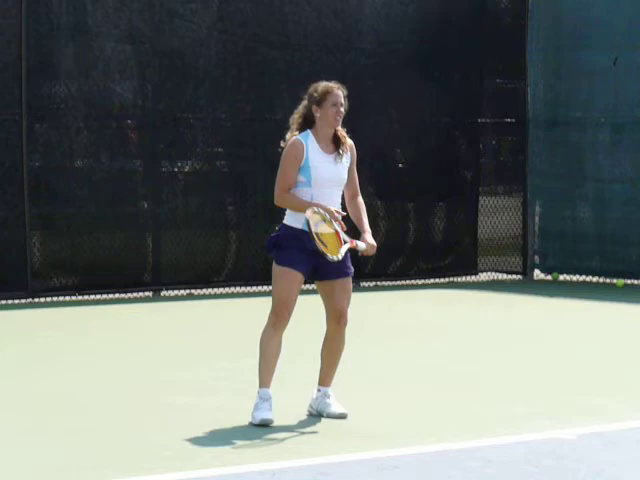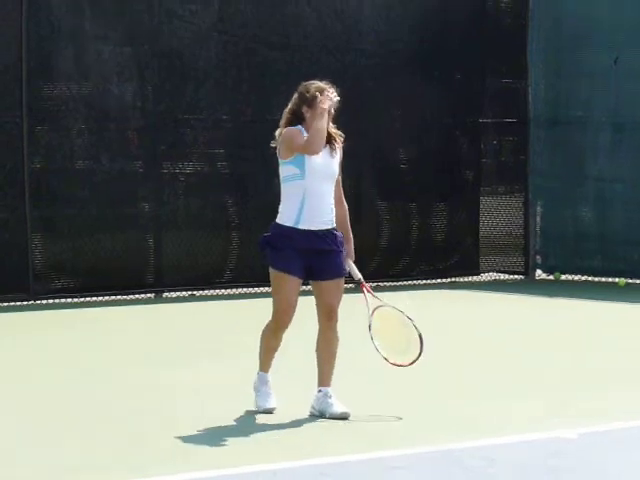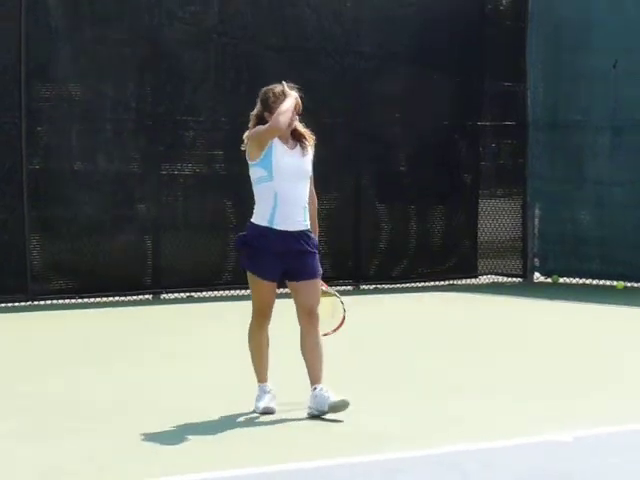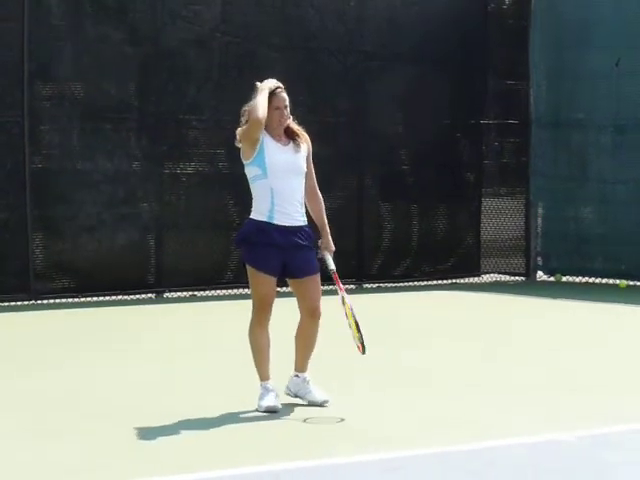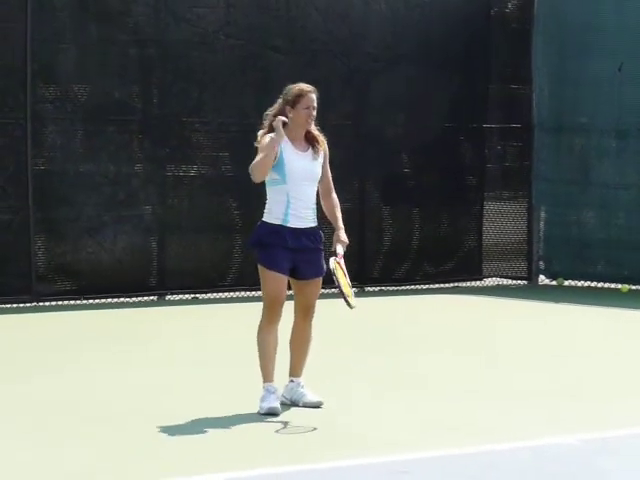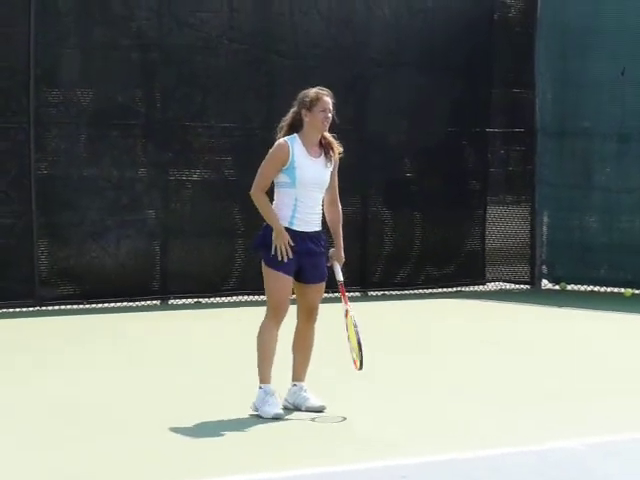
dt=0.4s
person 1, frame 1
left shoulder: (347, 148)
right shoulder: (297, 144)
left elbow: (354, 197)
right elbow: (281, 196)
left wrist: (365, 232)
right wrist: (317, 207)
right hip: (295, 240)
left knee: (339, 319)
right knee: (279, 316)
left ankle: (322, 395)
right ankle: (264, 397)
person 1, frame 2
left shoulder: (335, 144)
right shoulder: (289, 136)
right elbow: (311, 145)
left wrist: (348, 239)
right wrist: (325, 102)
left hip: (327, 238)
right hip: (290, 237)
left knee: (329, 318)
right knee: (282, 318)
left ankle: (324, 395)
right ankle: (263, 379)
person 1, frame 3
left shoulder: (306, 143)
right shoulder: (257, 139)
right elbow: (279, 126)
left wrist: (315, 236)
right wrist: (290, 96)
left hip: (301, 239)
right hip: (265, 238)
left knee: (310, 316)
right knee: (262, 316)
left ankle: (318, 394)
right ankle: (264, 390)
person 1, frame 4
left shoulder: (302, 141)
right shoulder: (252, 139)
left elbow: (312, 191)
right elbow: (254, 119)
left wrist: (325, 233)
right wrist: (263, 88)
left hip: (300, 234)
right hip: (263, 234)
left knee: (312, 311)
right knee: (262, 312)
left ankle: (300, 379)
right ankle: (266, 388)
person 1, frame 5
left shoulder: (319, 146)
right shoulder: (272, 141)
left elbow: (327, 193)
right elbow: (257, 175)
left wrist: (339, 228)
right wrist: (273, 137)
left hip: (309, 236)
right hip: (276, 235)
left knee: (306, 313)
right knee: (272, 312)
left ankle: (295, 385)
right ankle: (269, 390)
person 1, frame 6
left shoulder: (331, 152)
right shoulder: (285, 147)
right elbow: (257, 191)
left wrist: (339, 243)
right wrist: (277, 228)
left hip: (314, 240)
right hip: (283, 239)
left knee: (309, 317)
right knee: (276, 312)
left ankle: (298, 389)
right ankle: (265, 391)
